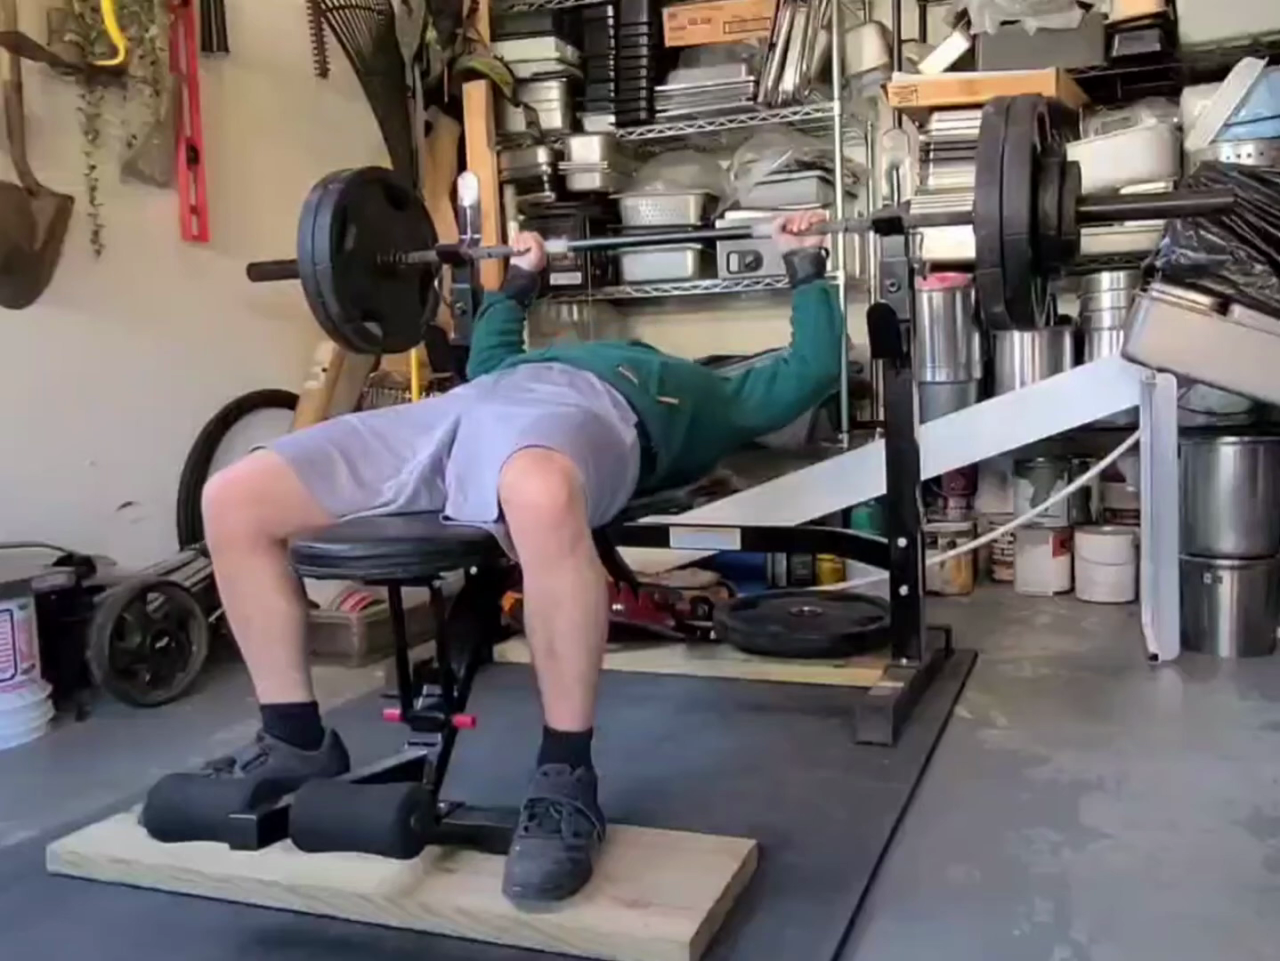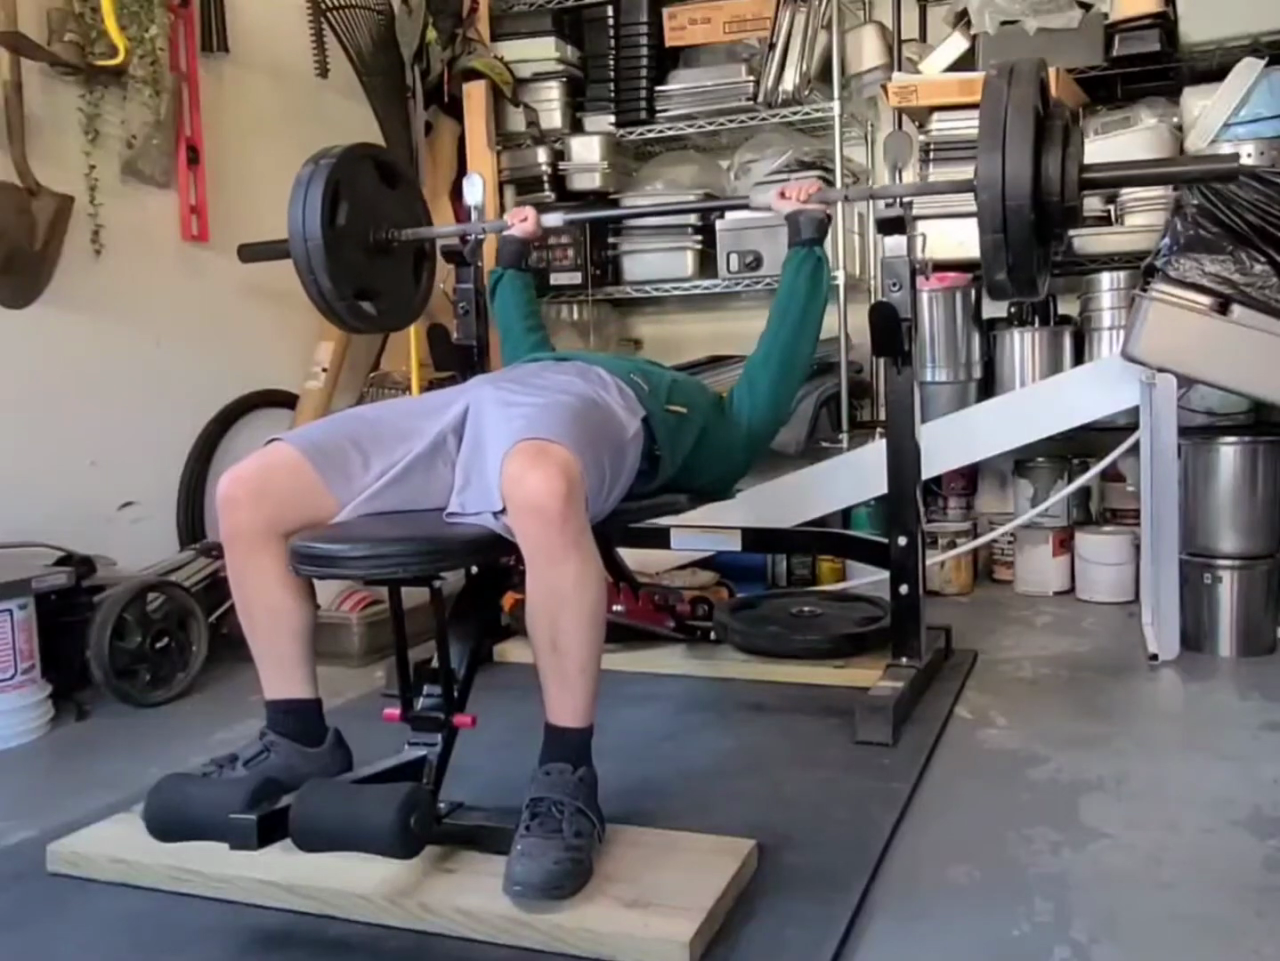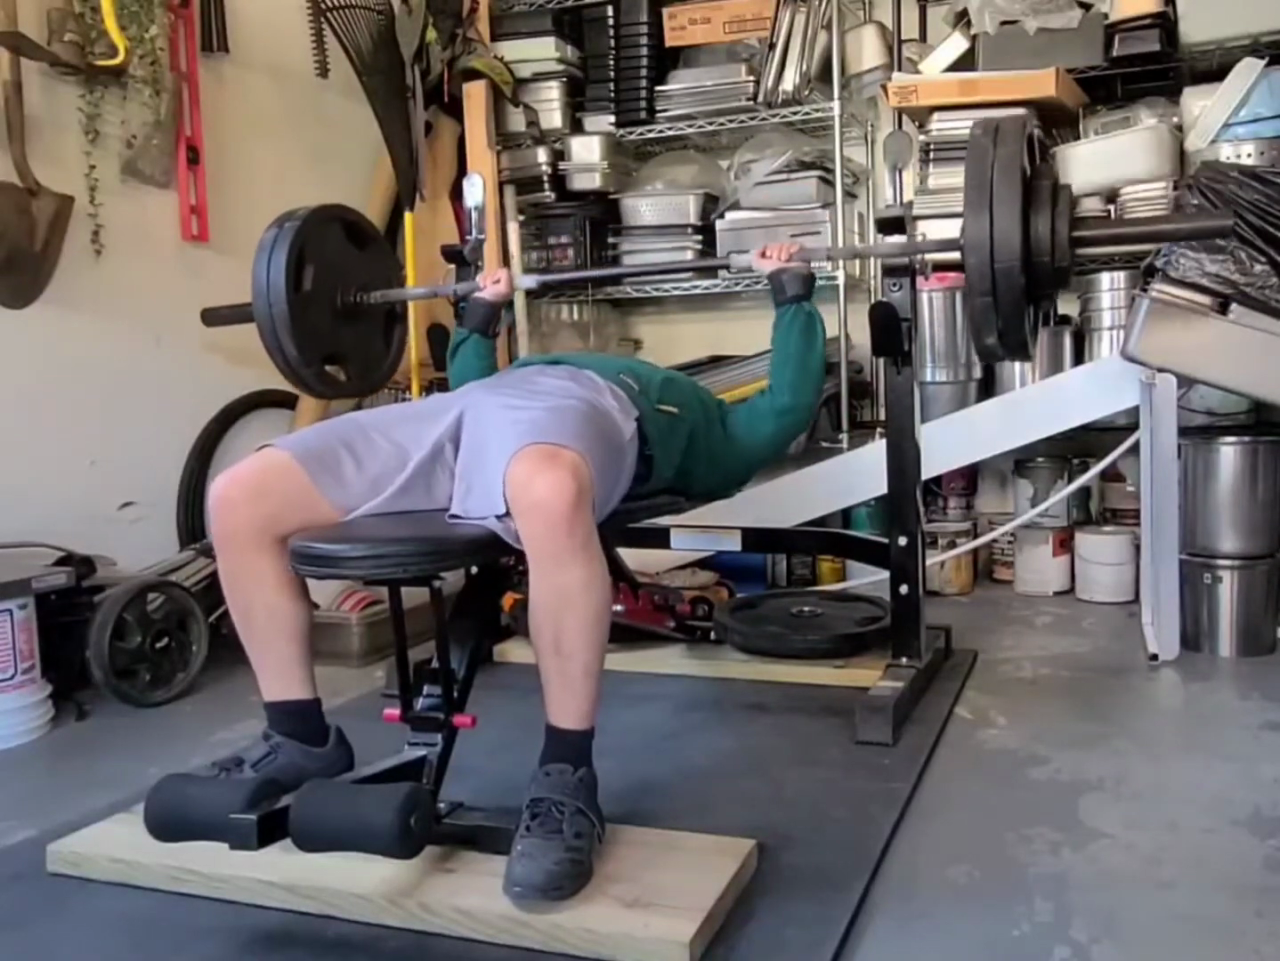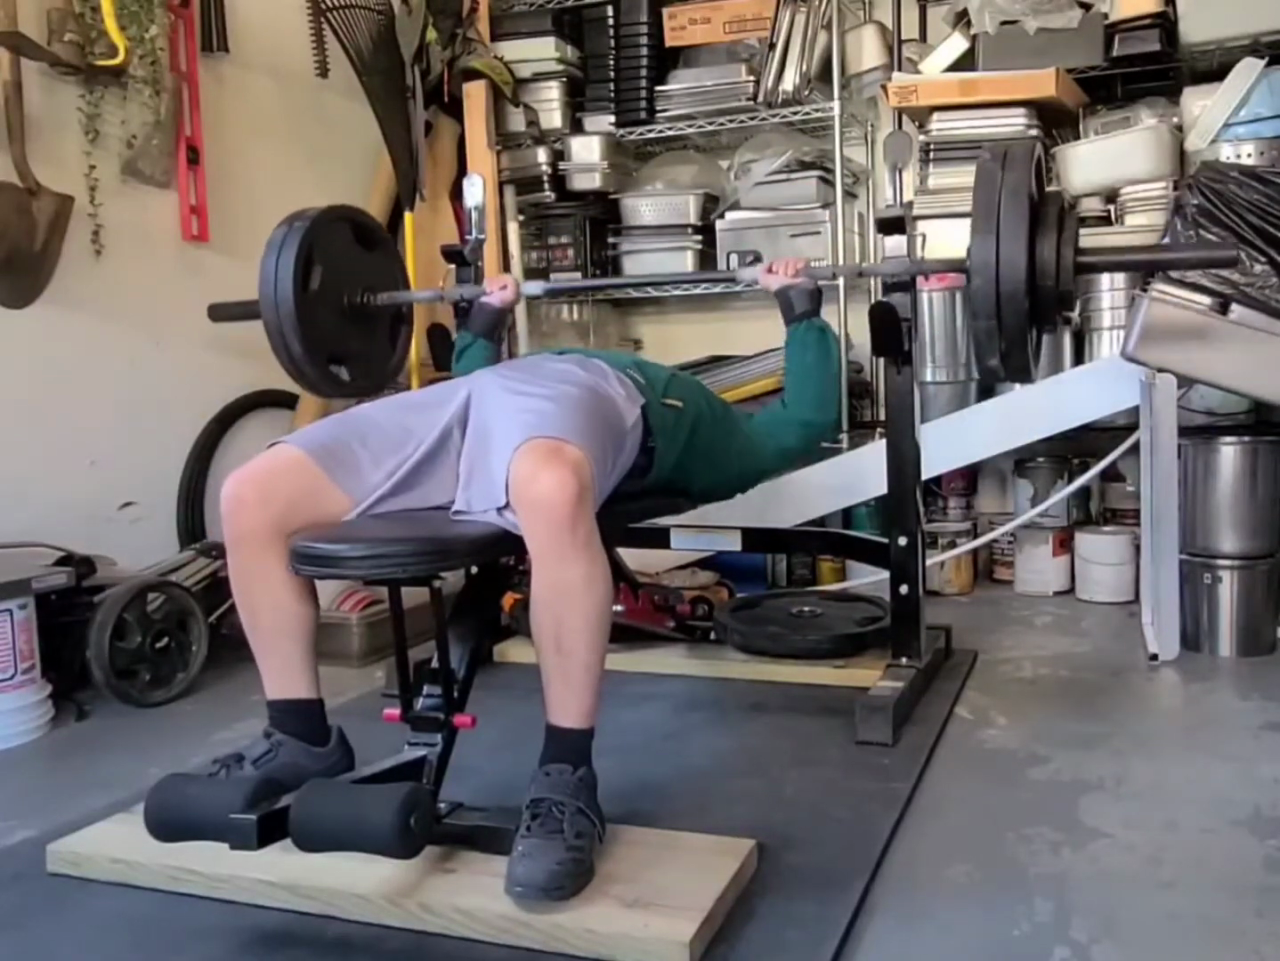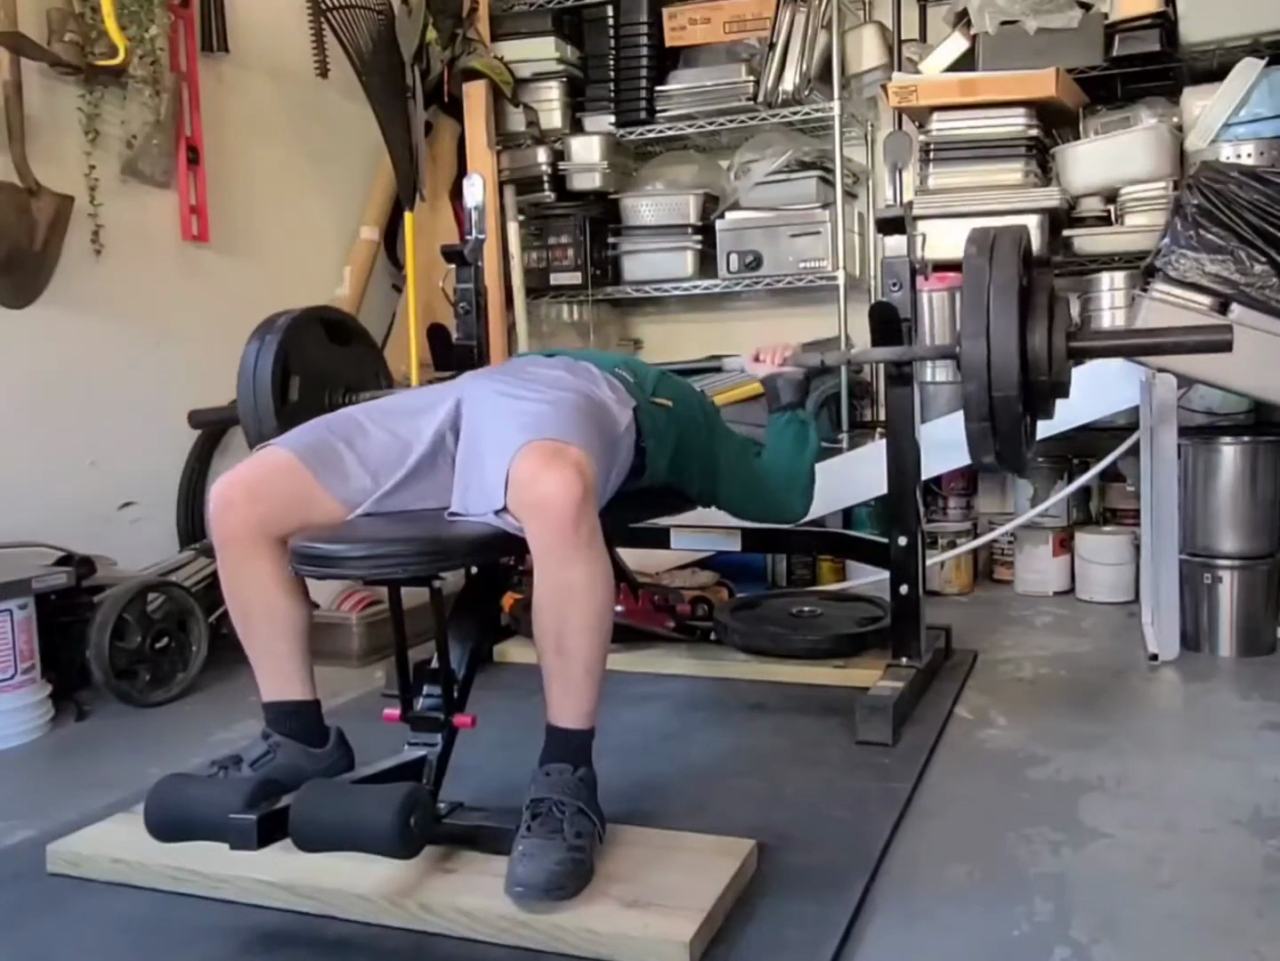
dt=1s
person 1, frame 1
left shoulder: (717, 396)
right shoulder: (611, 355)
left elbow: (815, 368)
right elbow: (487, 366)
left wrist: (805, 266)
right wrist: (515, 282)
right hip: (463, 407)
left knee: (541, 498)
right knee: (232, 502)
left ankle: (565, 781)
right ankle: (296, 745)
person 1, frame 2
left shoulder: (724, 430)
left elbow: (783, 350)
right elbow: (525, 344)
left wrist: (806, 237)
right wrist: (512, 255)
left knee: (541, 493)
right knee: (244, 496)
left ankle: (565, 778)
right ankle: (298, 742)
person 1, frame 3
left shoulder: (715, 431)
left elbow: (789, 406)
right elbow: (478, 389)
left wrist: (791, 291)
right wrist: (481, 314)
left knee: (548, 494)
right knee: (237, 500)
left ankle: (565, 780)
right ankle: (301, 742)
person 1, frame 4
left shoulder: (720, 436)
left elbow: (809, 419)
right elbow: (485, 382)
left wrist: (799, 306)
right wrist: (485, 317)
left knee: (551, 493)
right knee: (250, 498)
left ankle: (565, 782)
right ankle: (301, 739)
person 1, frame 5
left shoulder: (698, 427)
left elbow: (783, 496)
left wrist: (784, 390)
right wrist: (474, 380)
left knee: (556, 494)
right knee: (238, 503)
left ankle: (565, 780)
right ankle: (299, 741)
